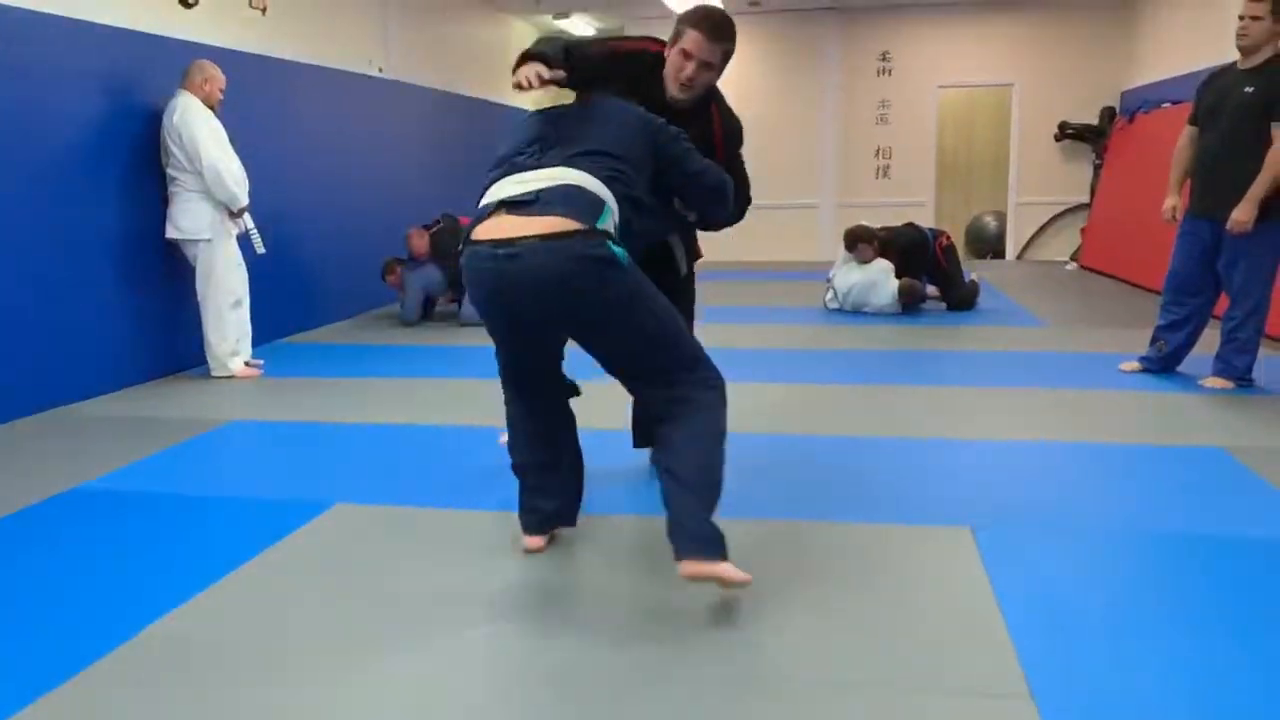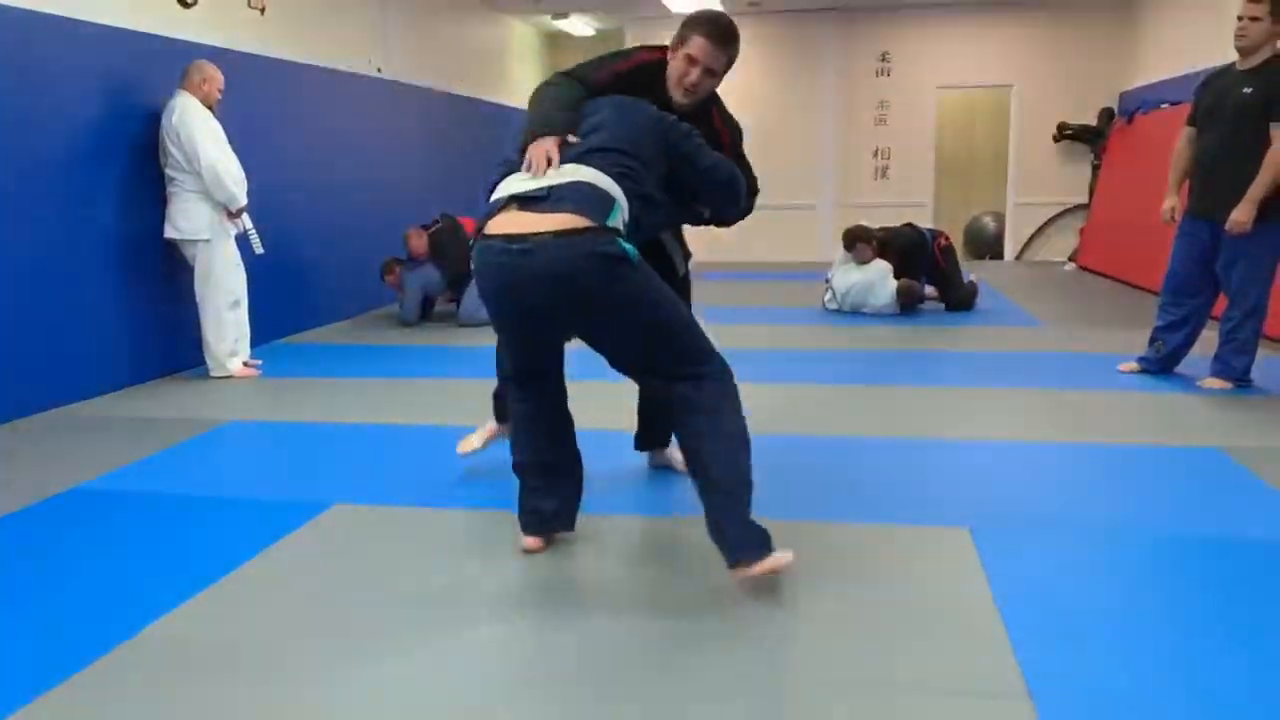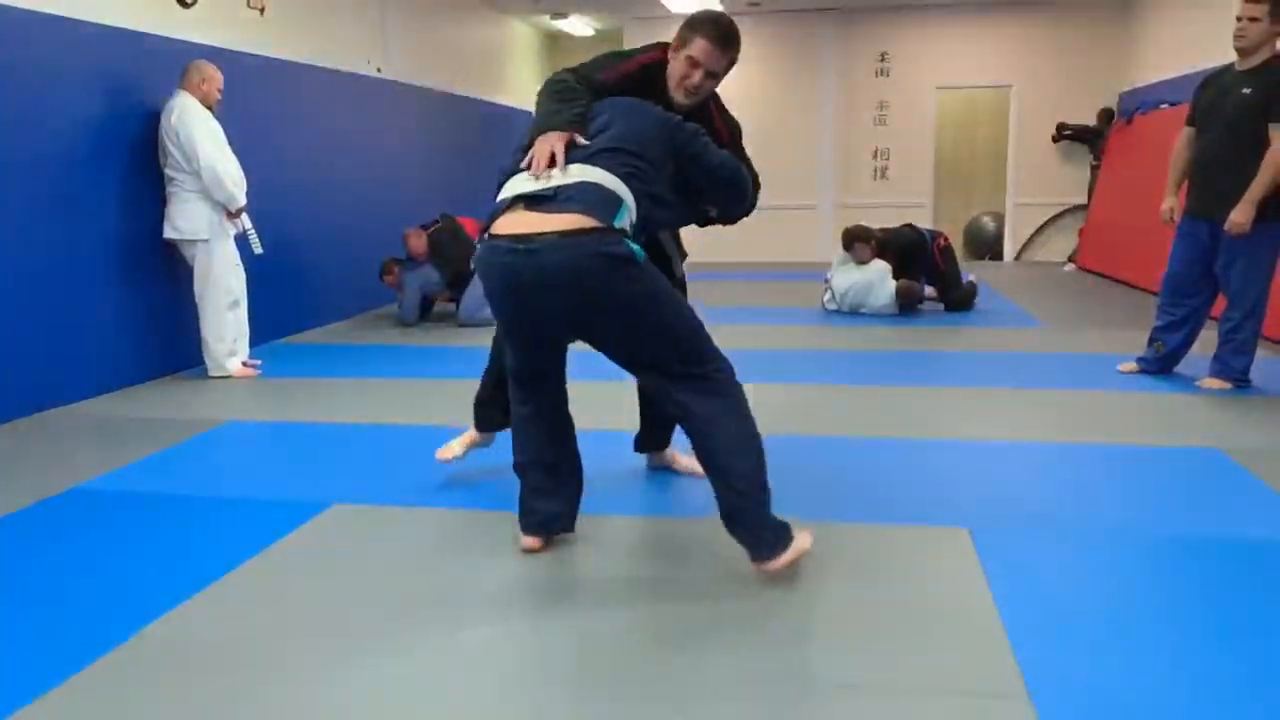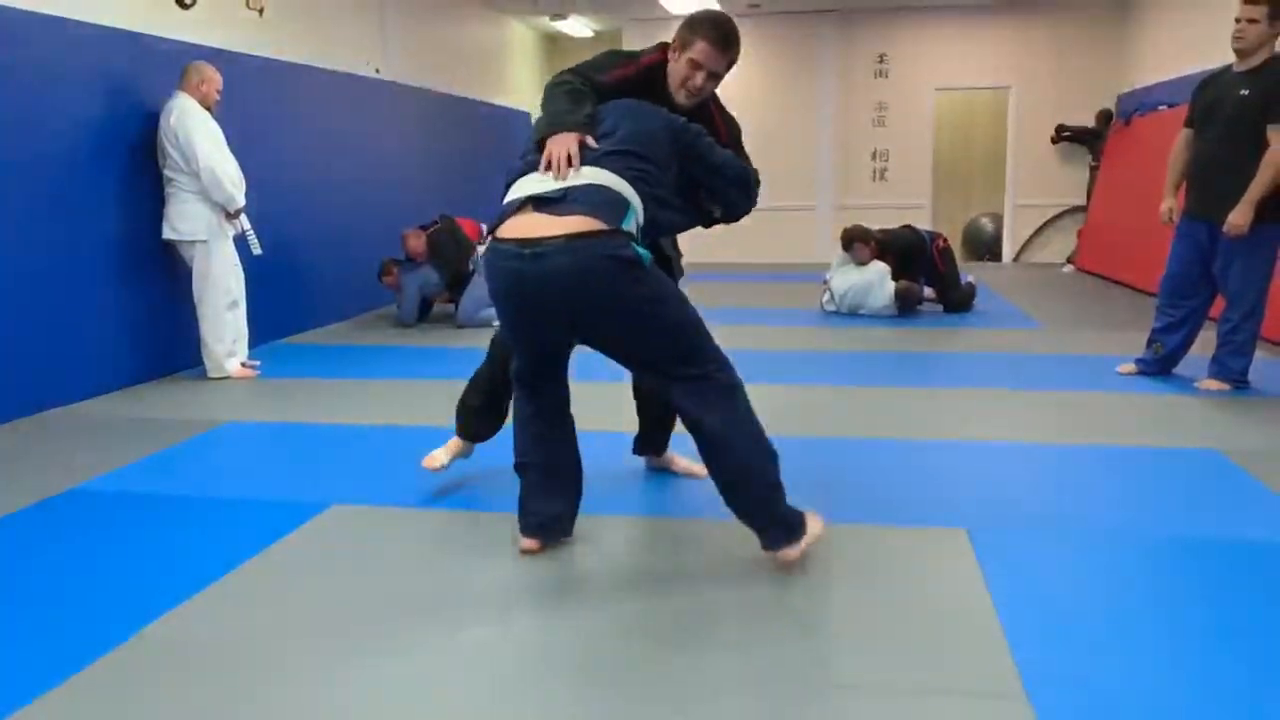
dt=0.2s
person 1, frame 1
left shoulder: (538, 124)
right shoulder: (640, 124)
right elbow: (717, 196)
right wrist: (676, 211)
left hip: (484, 258)
right hip: (570, 256)
left knee: (529, 385)
right knee: (691, 385)
left ankle: (541, 519)
right ankle: (697, 544)
person 1, frame 2
right shoulder: (649, 119)
right elbow: (729, 191)
right wrist: (690, 206)
left hip: (496, 254)
right hip: (581, 253)
left knee: (531, 381)
right knee: (700, 380)
left ankle: (540, 520)
right ankle: (743, 544)
person 1, frame 3
right shoulder: (656, 122)
right elbow: (735, 187)
right wrist: (698, 206)
left hip: (500, 254)
right hip: (586, 254)
left knee: (533, 382)
right knee: (703, 380)
left ankle: (541, 520)
right ankle: (766, 538)
person 1, frame 4
right shoulder: (662, 123)
right elbow: (740, 184)
right wrist: (708, 210)
left hip: (508, 259)
right hip: (593, 258)
left knee: (537, 384)
right knee: (705, 382)
left ankle: (540, 523)
right ankle: (782, 528)
person 2, frame 1
left shoulder: (721, 128)
right shoulder: (637, 61)
left elbow: (733, 203)
right elbow: (568, 54)
left wrist: (684, 205)
right wrist: (537, 61)
left hip: (660, 232)
left ankle: (659, 439)
person 2, frame 2
left shoulder: (718, 128)
right shoulder: (638, 68)
left elbow: (739, 197)
right elbow: (567, 86)
left wrist: (689, 203)
right wrist: (546, 130)
left hip: (653, 234)
left ankle: (657, 444)
person 2, frame 3
left shoulder: (717, 125)
right shoulder: (640, 69)
left elbow: (742, 192)
right elbow: (569, 85)
left wrist: (701, 203)
right wrist: (556, 127)
left hip: (649, 235)
left ankle: (657, 446)
right ankle: (486, 424)
person 2, frame 4
left shoulder: (716, 123)
right shoulder: (634, 69)
right elbow: (570, 86)
left wrist: (705, 205)
right wrist: (564, 127)
left hip: (642, 237)
left ankle: (655, 447)
right ankle: (469, 432)
person 3, frame 1
right shoulder: (1215, 81)
right elbow: (1189, 139)
right wrist: (1174, 192)
right hip: (1202, 211)
left knee: (1245, 297)
right knee: (1182, 288)
left ankle: (1232, 370)
right ankle: (1159, 357)
person 3, frame 2
right shoulder: (1213, 82)
right elbow: (1188, 140)
right wrist: (1172, 192)
right hip: (1201, 211)
left knee: (1243, 297)
right knee: (1180, 288)
left ankle: (1230, 371)
right ankle: (1157, 358)
person 3, frame 3
right shoulder: (1212, 82)
right elbow: (1187, 140)
right wrist: (1171, 193)
right hip: (1200, 211)
left knee: (1242, 297)
right knee: (1179, 288)
left ankle: (1229, 371)
right ankle: (1156, 358)
person 3, frame 4
right shoulder: (1211, 83)
right elbow: (1185, 142)
left wrist: (1248, 205)
right wrist: (1170, 194)
left hip: (1247, 216)
right hip: (1198, 212)
left knee: (1241, 298)
right knee: (1178, 289)
left ankle: (1228, 372)
right ankle: (1155, 359)
person 4, frame 1
left shoulder: (184, 111)
right shoulder: (191, 112)
right elbow: (212, 164)
left wrist: (232, 202)
right wrist: (238, 201)
left hip: (205, 214)
right hip: (205, 217)
left knee: (232, 285)
right knee: (222, 291)
left ankle: (237, 353)
right ankle: (226, 362)
person 4, frame 2
left shoulder: (183, 111)
right shoulder: (189, 112)
right elbow: (211, 164)
left wrist: (230, 202)
right wrist: (236, 200)
left hip: (204, 214)
right hip: (204, 217)
left knee: (231, 285)
right knee: (220, 291)
left ankle: (235, 353)
right ankle: (224, 362)
person 4, frame 3
left shoulder: (183, 111)
right shoulder: (189, 112)
right elbow: (210, 164)
left wrist: (230, 201)
right wrist: (235, 200)
left hip: (204, 214)
right hip: (203, 217)
left knee: (230, 285)
right knee: (219, 291)
left ankle: (234, 353)
right ankle: (223, 362)
person 4, frame 4
left shoulder: (182, 112)
right shoulder: (187, 113)
right elbow: (209, 164)
left wrist: (229, 202)
right wrist: (234, 201)
left hip: (204, 215)
right hip: (201, 218)
left knee: (229, 286)
right knee: (218, 291)
left ankle: (233, 354)
right ankle: (222, 363)
